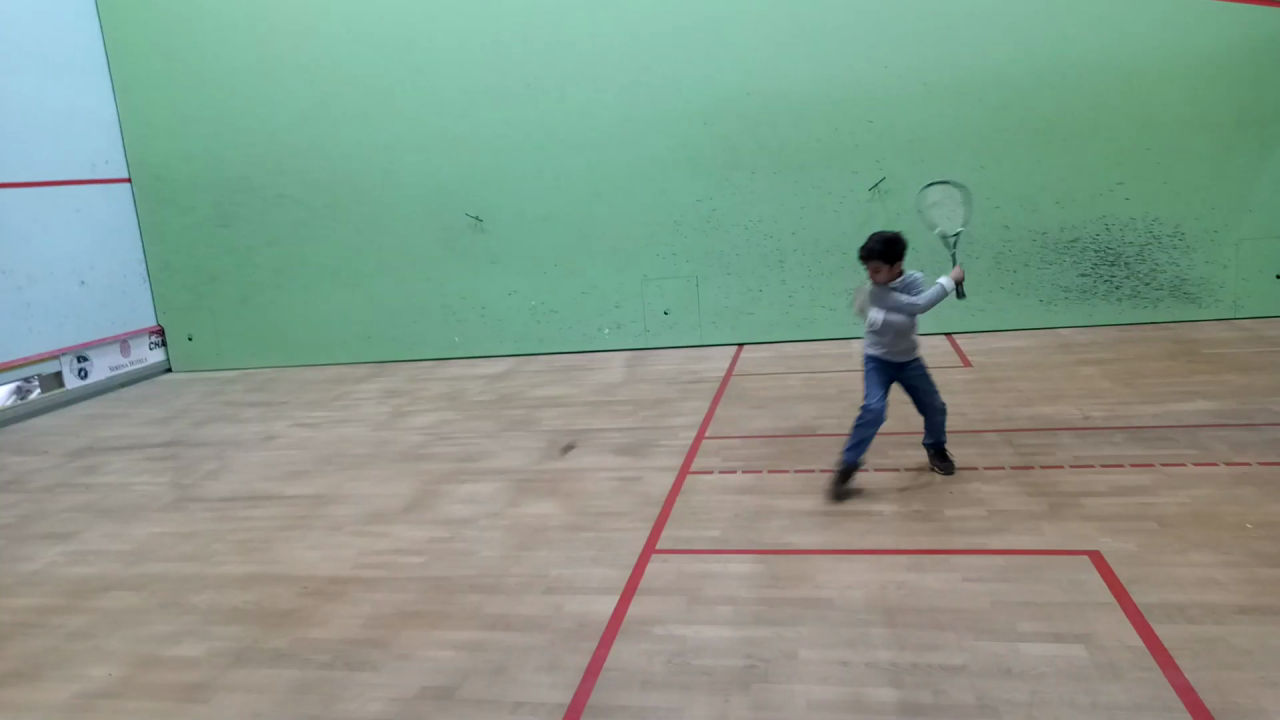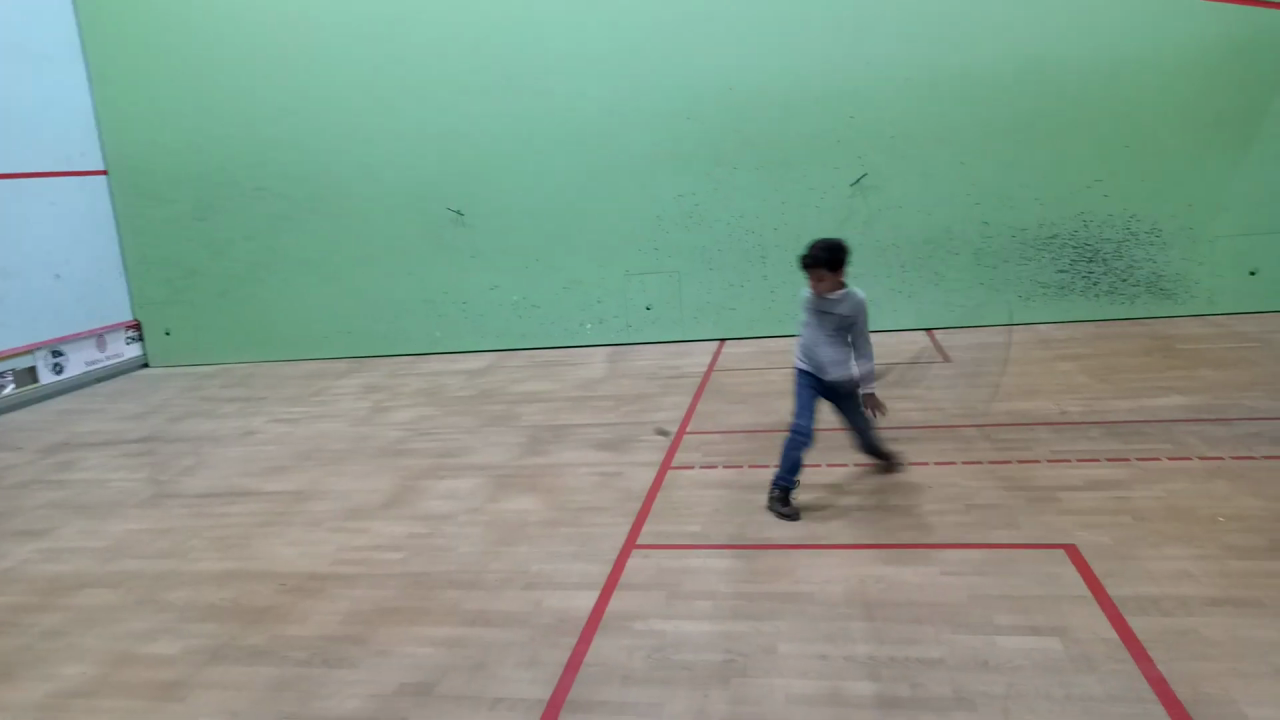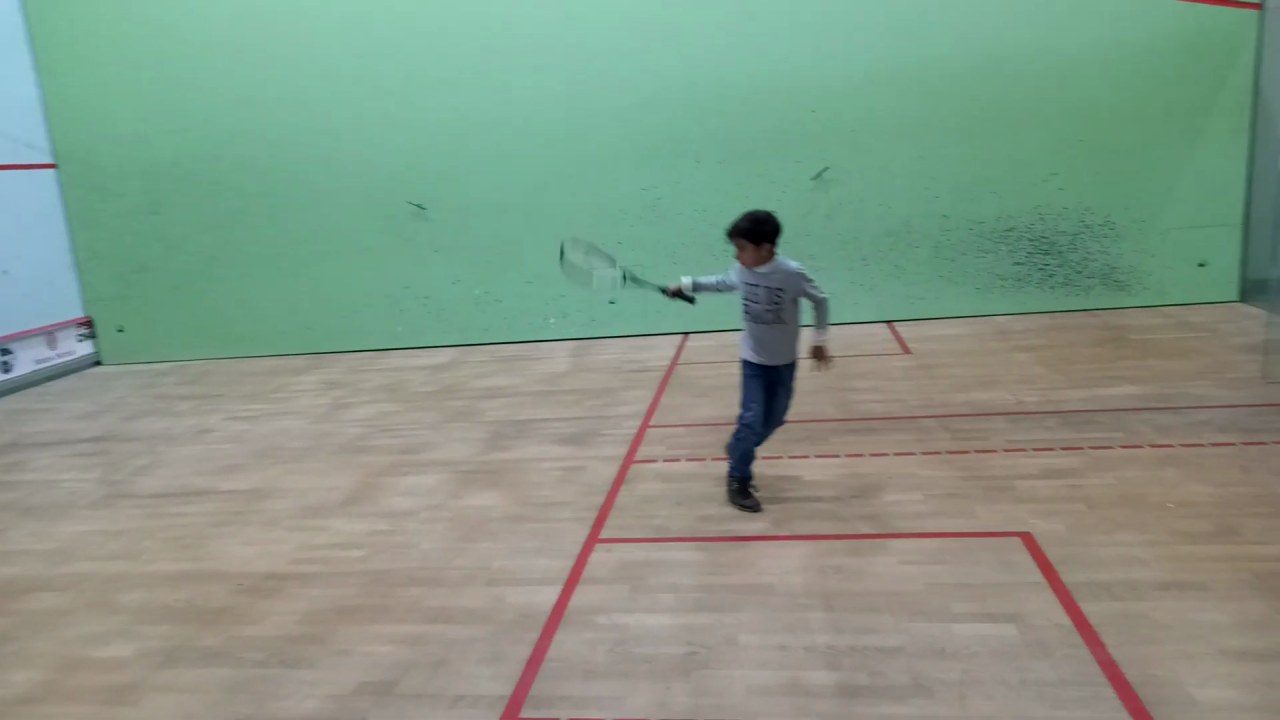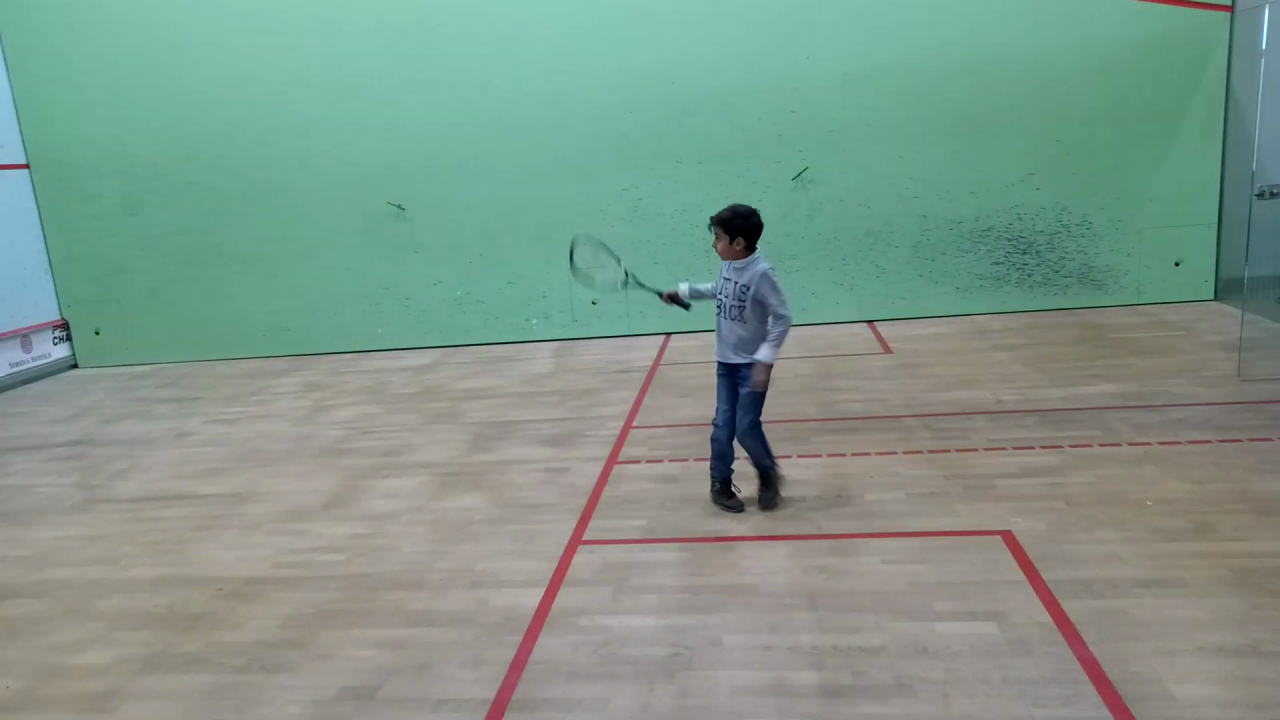
dt=0.2s
person 1, frame 1
left shoulder: (916, 280)
right shoulder: (874, 290)
left elbow: (905, 320)
right elbow: (915, 306)
left wrist: (876, 317)
right wrist: (949, 280)
left hip: (908, 359)
right hip: (878, 359)
left knee: (935, 407)
right knee: (873, 410)
left ankle: (936, 449)
right ankle: (847, 468)
person 1, frame 2
left shoulder: (855, 301)
right shoulder: (810, 300)
left elbow: (862, 345)
right elbow: (815, 342)
left wrist: (868, 388)
right wrist: (844, 374)
left hip: (844, 375)
right hip: (810, 371)
left knee: (858, 420)
right knee: (801, 429)
left ankle: (873, 449)
right ankle: (780, 491)
person 1, frame 3
left shoulder: (792, 273)
right shoulder: (742, 270)
left elbow: (820, 300)
right elbow: (722, 282)
left wrist: (818, 340)
right wrist: (687, 284)
left hip: (784, 362)
right hip: (754, 360)
left knee: (774, 419)
right knee: (751, 420)
left ankle: (745, 453)
right ankle: (738, 481)
person 1, frame 4
left shoulder: (761, 273)
right shoulder: (728, 267)
left elbow: (781, 318)
left wrist: (765, 359)
right wrist: (683, 291)
left hip: (753, 364)
right hip: (726, 361)
left knee: (746, 427)
right knee: (724, 424)
left ankle: (768, 473)
right ankle: (720, 483)
